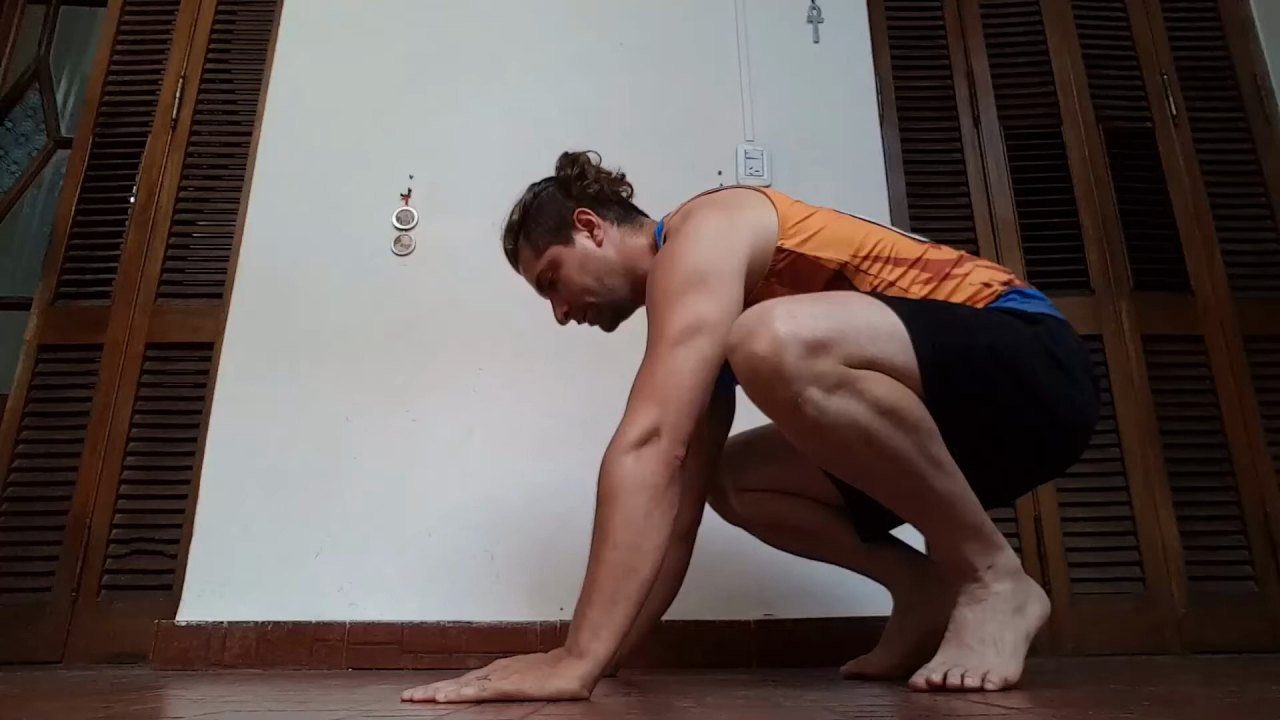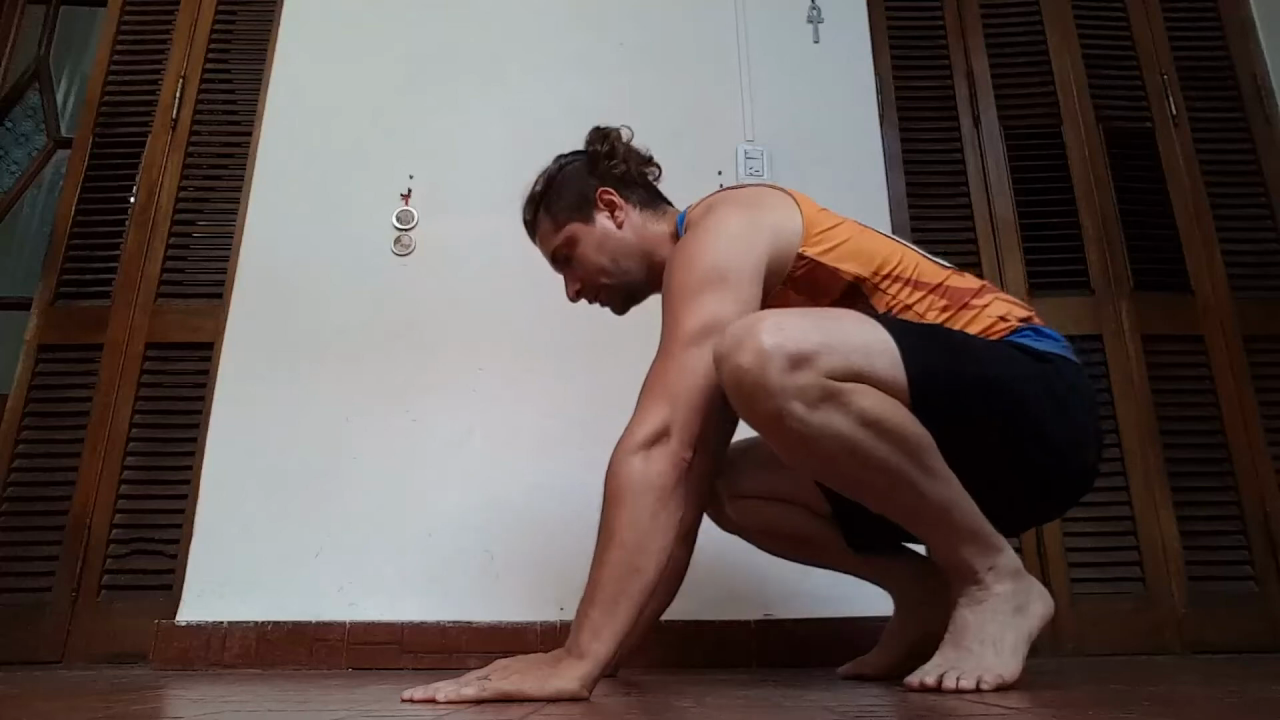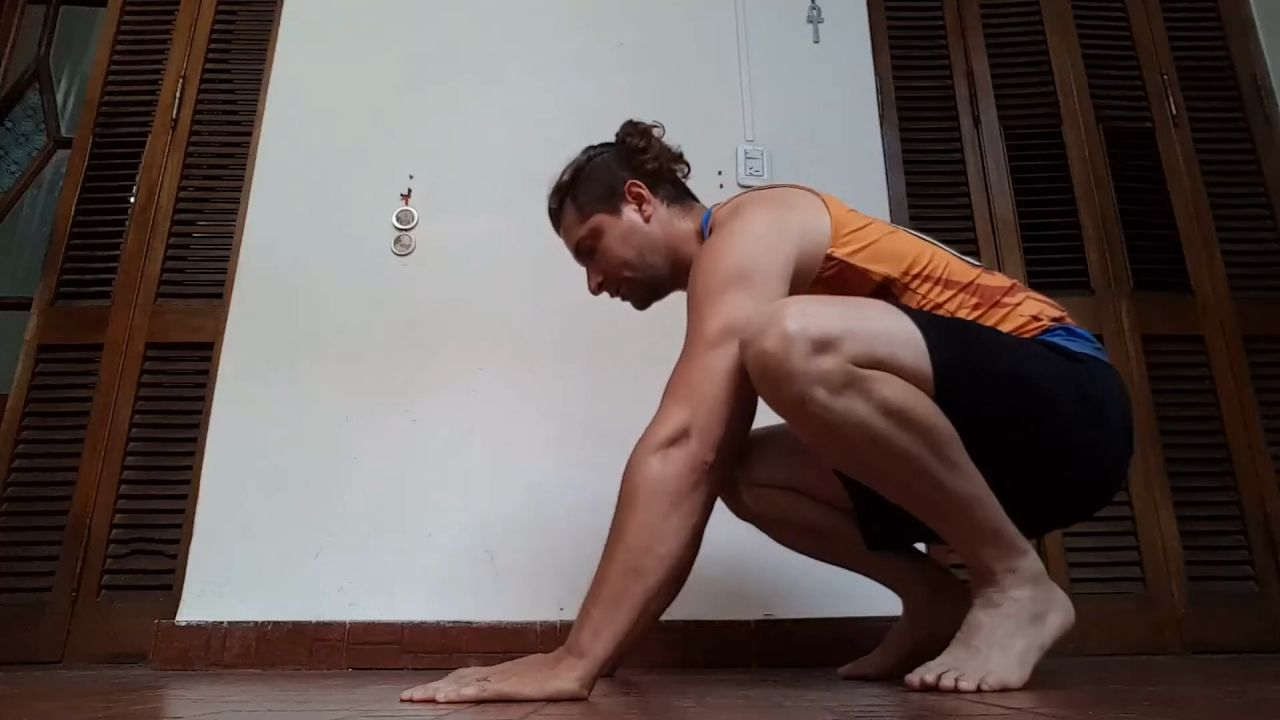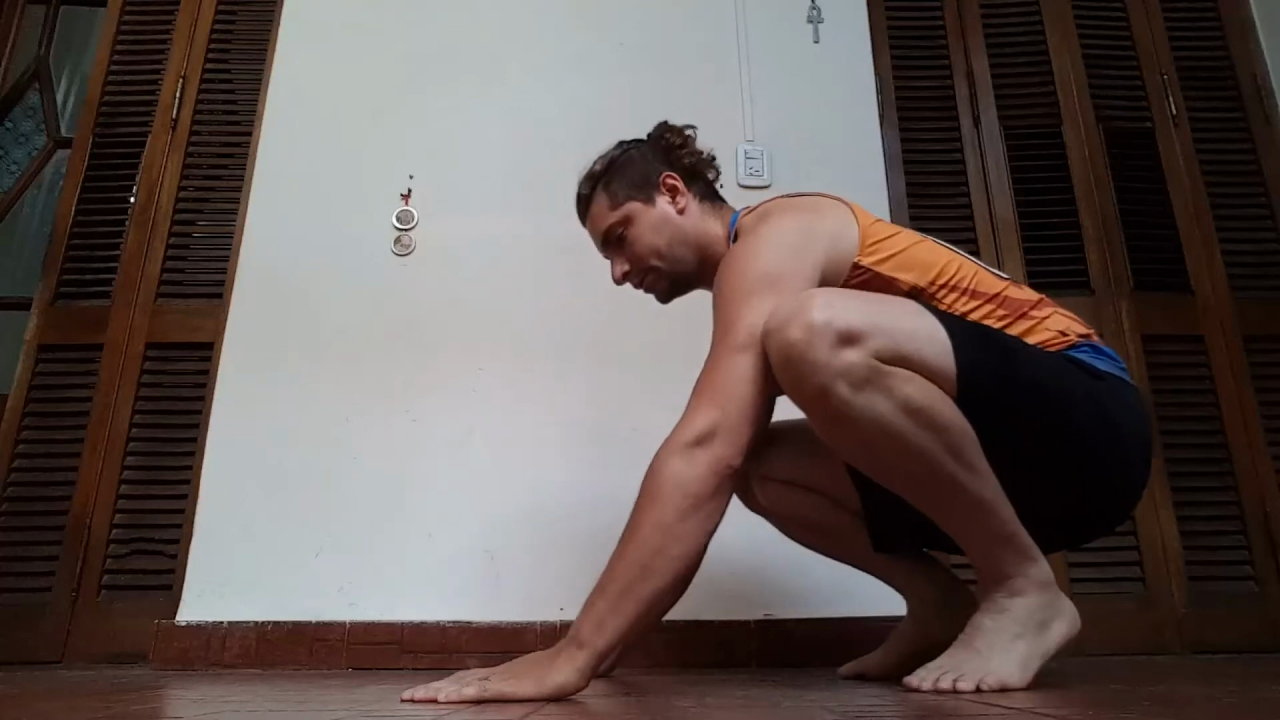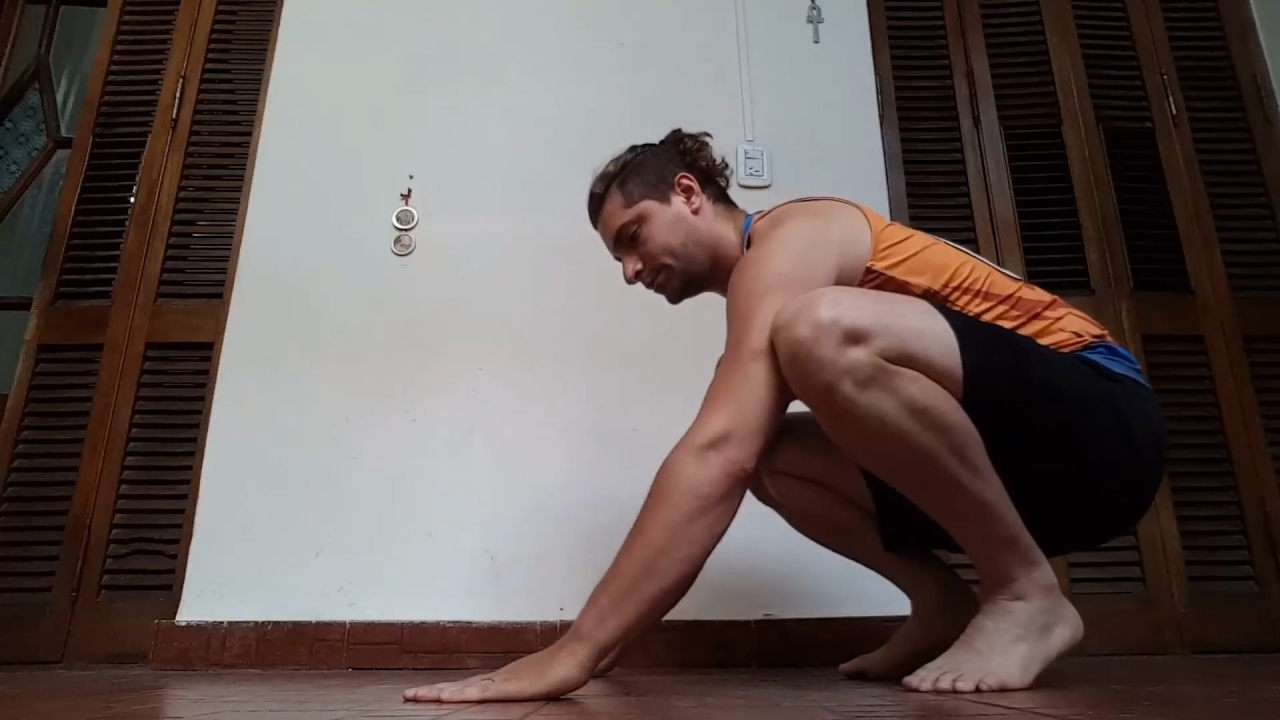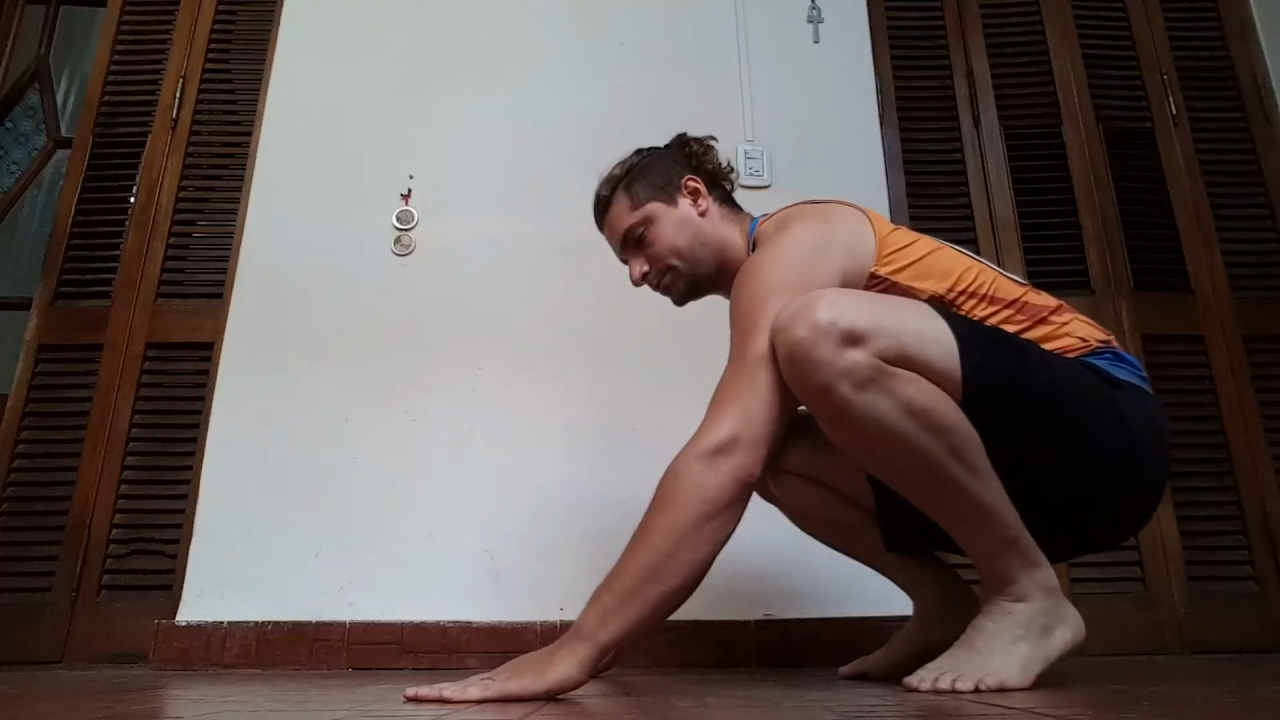
dt=0.2s
person 1, frame 1
left shoulder: (702, 233)
right shoulder: (697, 315)
left elbow: (648, 446)
right elbow: (677, 497)
left wrist: (580, 657)
right wrist: (605, 648)
left hip: (1028, 363)
right hip: (964, 400)
left knee: (780, 342)
right knee: (730, 478)
left ankle: (991, 580)
right ankle: (931, 592)
person 1, frame 2
left shoulder: (722, 229)
right shoulder: (706, 308)
left elbow: (657, 447)
right elbow: (680, 488)
left wrist: (579, 659)
right wrist: (601, 648)
left hip: (1036, 401)
right hip: (965, 440)
left knee: (769, 356)
right knee: (727, 486)
left ankle: (993, 581)
right ankle: (931, 597)
person 1, frame 3
left shoulder: (747, 230)
right shoulder: (730, 304)
left elbow: (678, 447)
right elbow: (694, 484)
left wrist: (577, 659)
right wrist: (596, 648)
left hip: (1065, 408)
right hip: (990, 450)
left knee: (794, 341)
right knee: (746, 474)
left ankle: (1015, 585)
right ankle: (937, 602)
person 1, frame 4
left shoulder: (774, 237)
right shoulder: (748, 304)
left elbow: (701, 450)
right elbow: (717, 468)
left wrist: (576, 653)
right wrist: (594, 643)
left hip: (1088, 420)
right hip: (1006, 457)
left knee: (817, 332)
right knee: (759, 466)
left ankle: (1023, 592)
right ankle: (942, 606)
person 1, frame 5
left shoulder: (787, 240)
right shoulder: (762, 305)
left elbow: (715, 456)
right elbow: (731, 462)
left wrist: (576, 651)
right wrist: (596, 640)
left hip: (1098, 421)
right hip: (1014, 462)
left knee: (825, 329)
left ankle: (1025, 596)
right ankle: (947, 604)
person 1, frame 6
left shoulder: (793, 244)
right shoulder: (766, 309)
left elbow: (721, 461)
right elbow: (737, 467)
left wrist: (575, 649)
right wrist: (595, 636)
left hip: (1102, 426)
right hip: (1013, 463)
left knee: (822, 332)
left ankle: (1025, 596)
right ankle: (947, 606)
